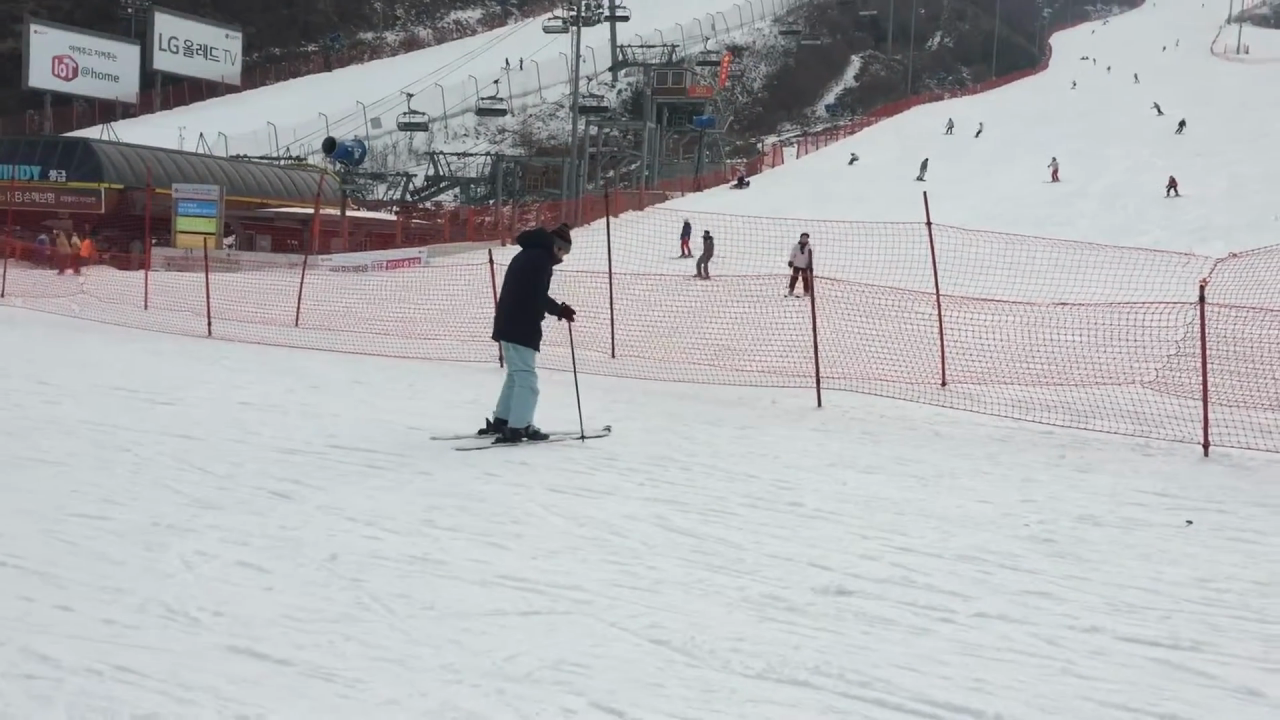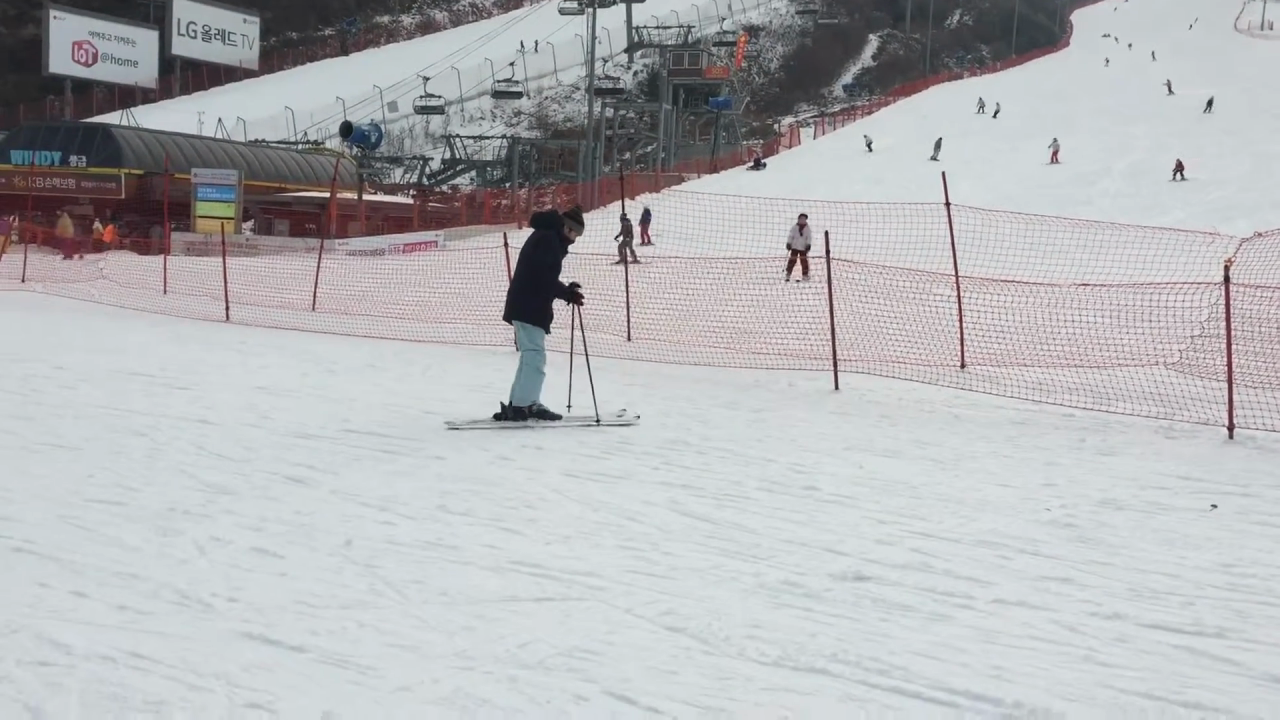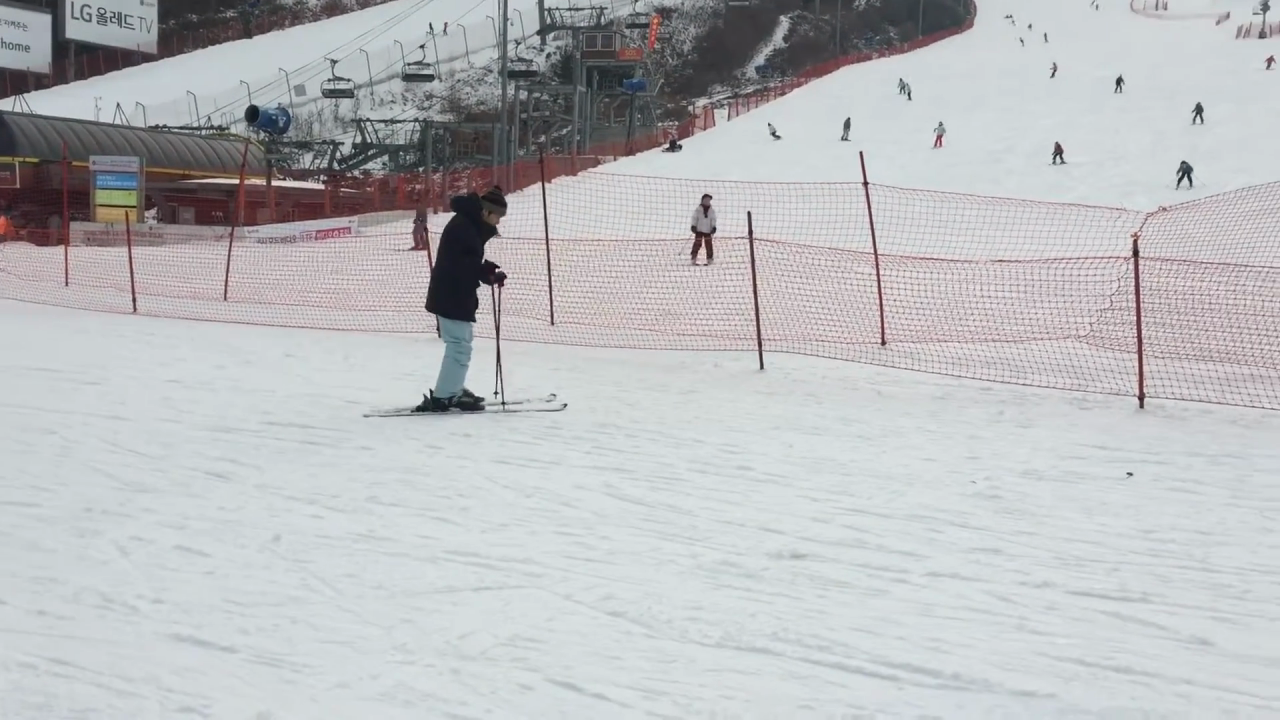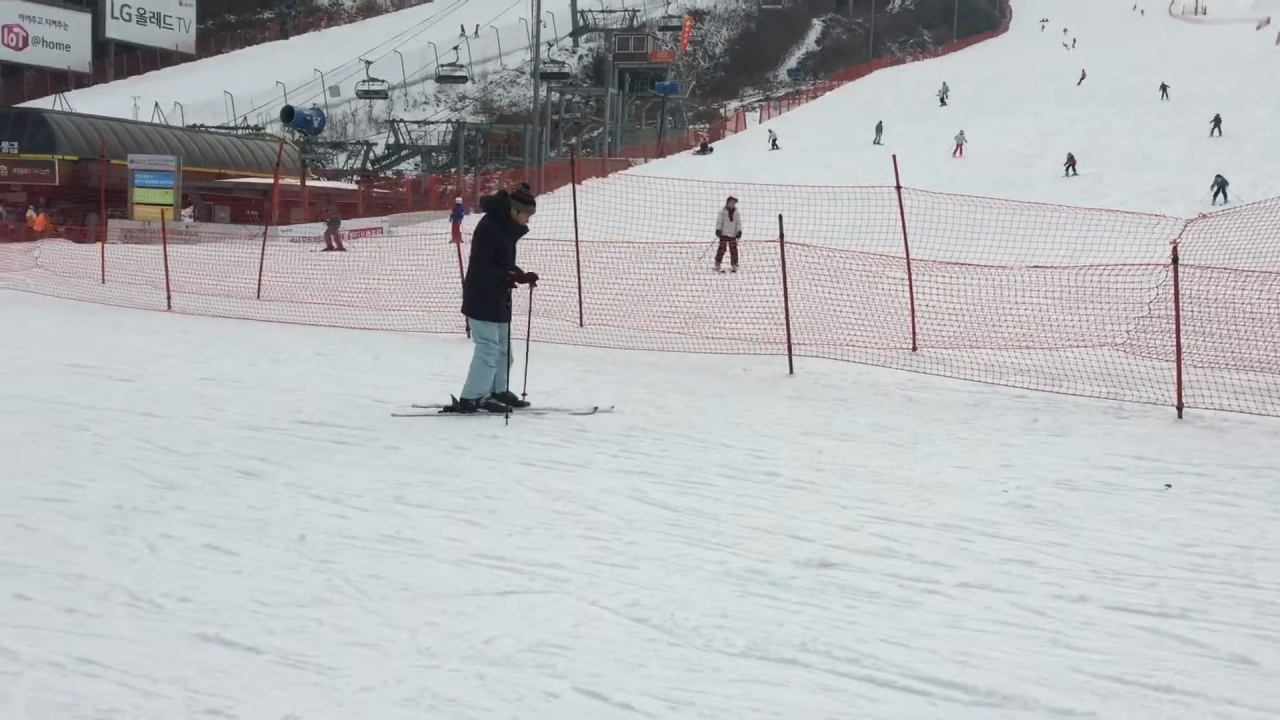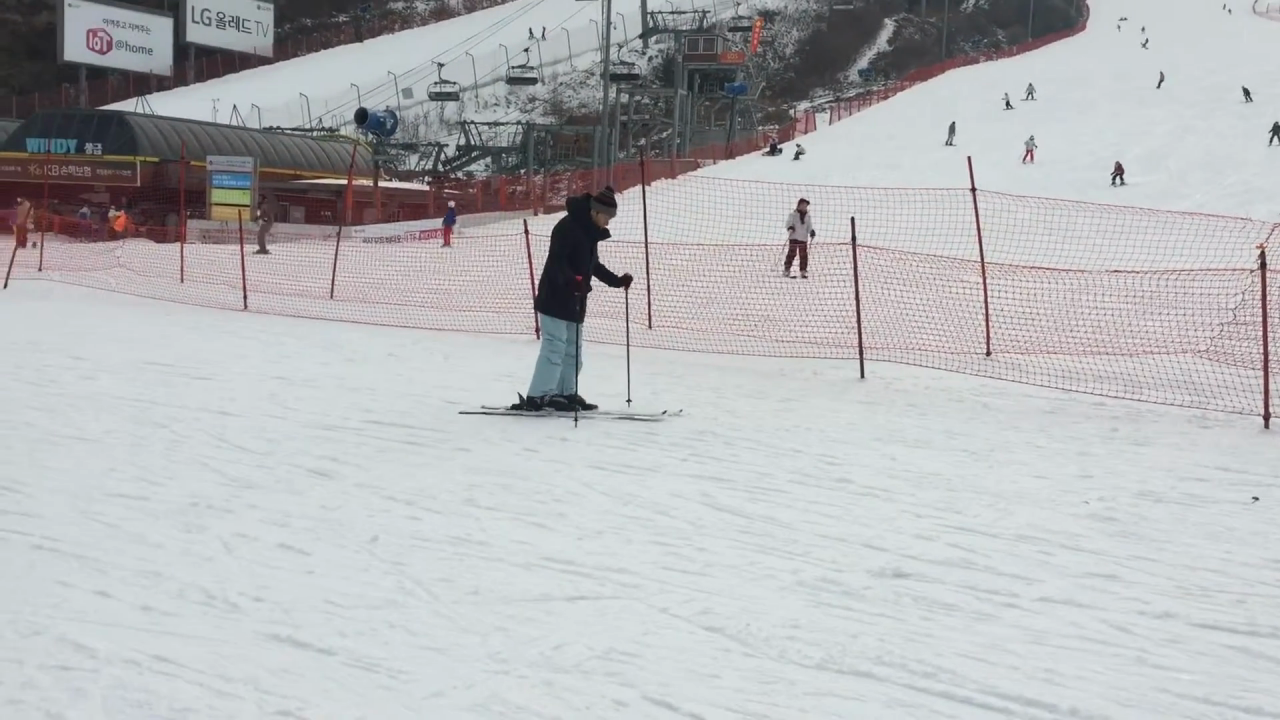
dt=0.5s
person 1, frame 1
left shoulder: (526, 254)
right shoulder: (540, 257)
right elbow: (537, 293)
right wrist: (559, 310)
left hip: (508, 322)
right hip: (521, 325)
left knee: (515, 374)
right knee: (526, 376)
left ankle: (502, 420)
right ankle: (519, 427)
person 1, frame 2
left shoulder: (545, 237)
right shoulder: (548, 238)
right elbow: (542, 276)
left wrist: (565, 290)
right wrist: (566, 293)
left hip: (527, 304)
right hip: (529, 306)
left knee: (530, 356)
right knee: (535, 356)
left ankle: (519, 403)
right ankle: (523, 405)
person 1, frame 3
left shoulder: (473, 225)
right shoulder: (461, 225)
right elbow: (452, 262)
left wrist: (488, 275)
right wrist: (482, 270)
left hip: (459, 293)
right hip: (450, 295)
left knee: (463, 344)
right knee: (459, 345)
left ankle: (453, 390)
right ankle: (444, 397)
person 1, frame 4
left shoulder: (506, 227)
right shoulder: (489, 227)
right elbow: (479, 265)
left wrist: (521, 275)
right wrist: (503, 277)
left hip: (498, 297)
right hip: (482, 297)
left knee: (503, 348)
right knee: (488, 348)
left ankle: (497, 391)
right ankle: (471, 398)
person 1, frame 5
left shoulder: (590, 231)
right shoulder: (568, 226)
left elbow: (592, 264)
right elbow: (555, 261)
left wrist: (616, 281)
right wrist: (570, 280)
left hip: (575, 298)
right hip: (555, 296)
left knee: (572, 349)
right knee: (555, 347)
left ankle: (565, 392)
right ankle: (539, 396)
